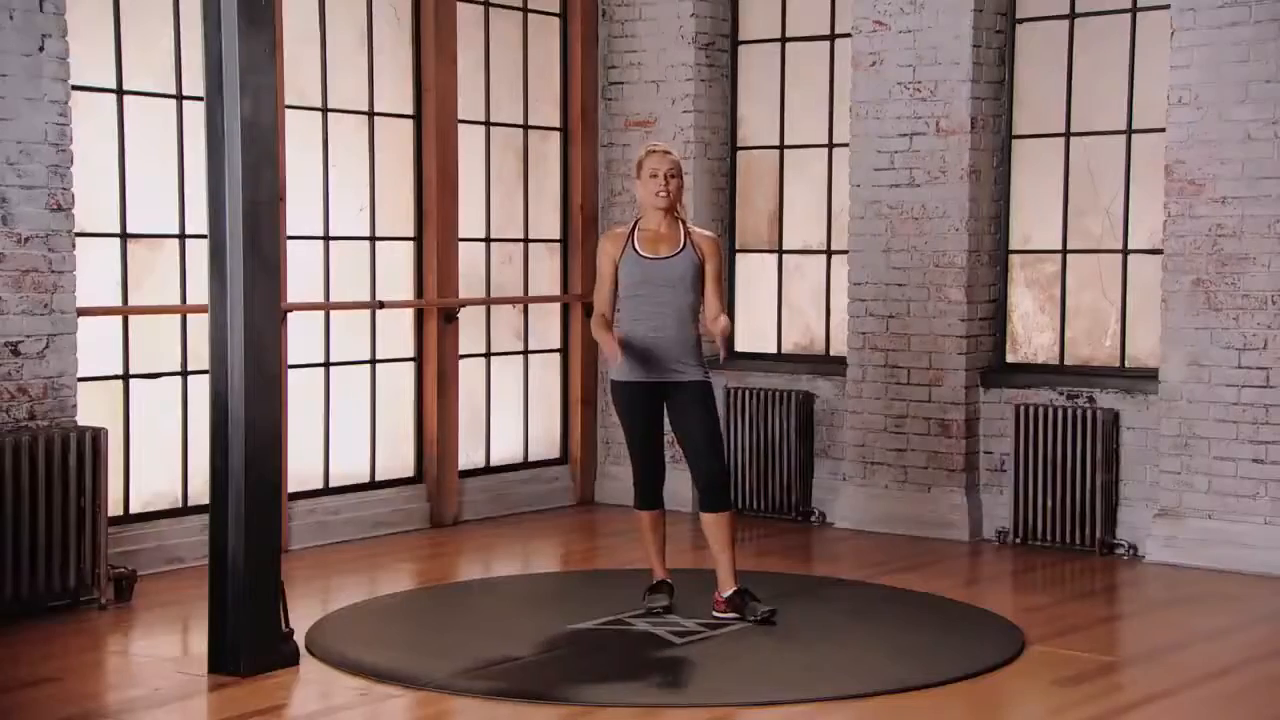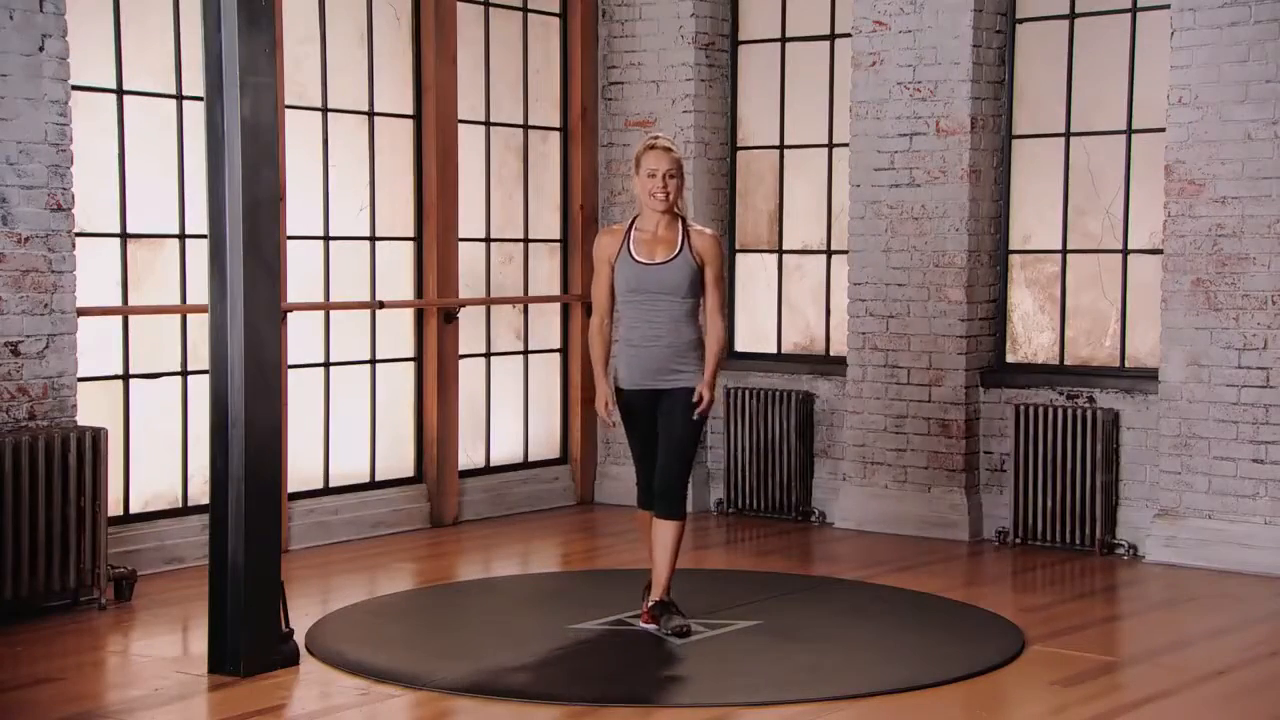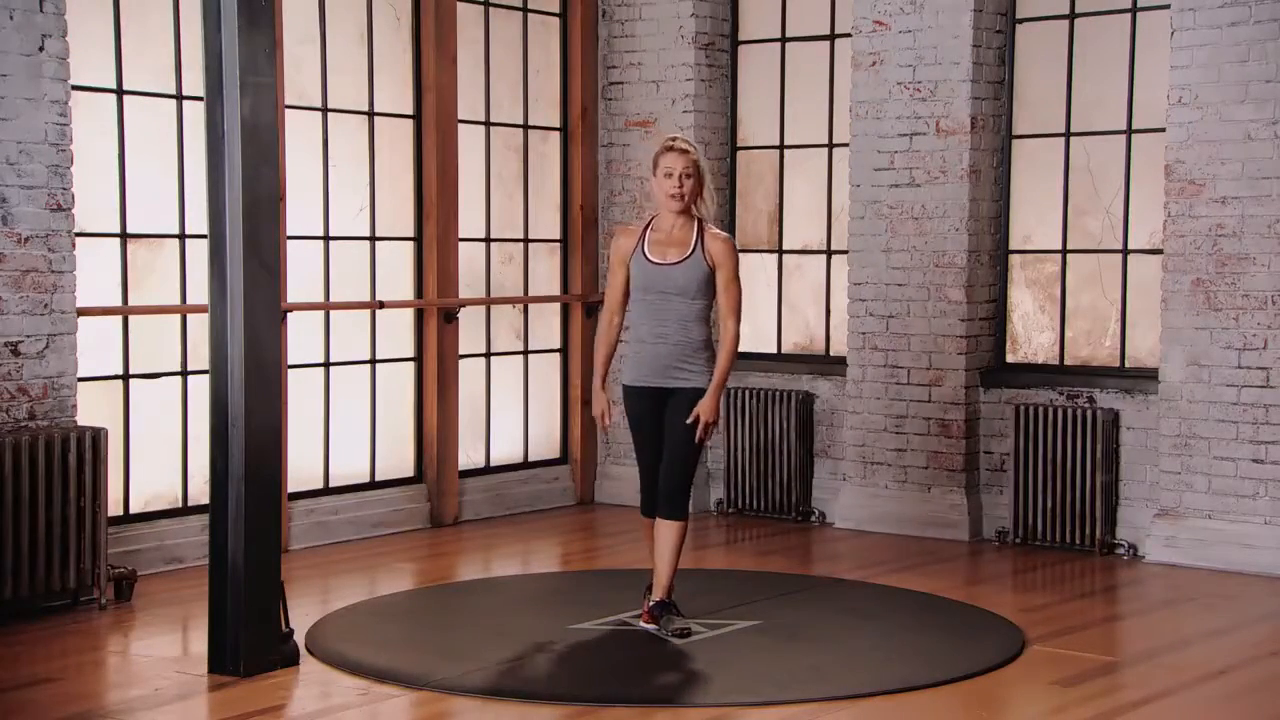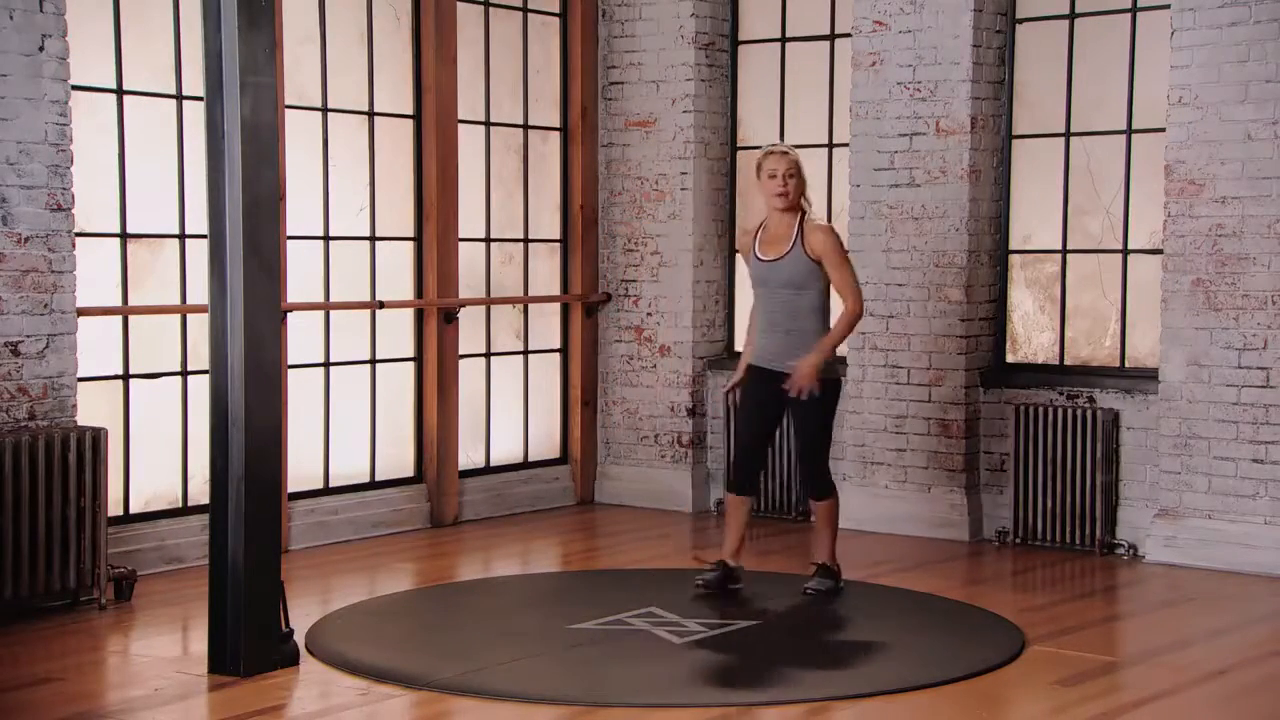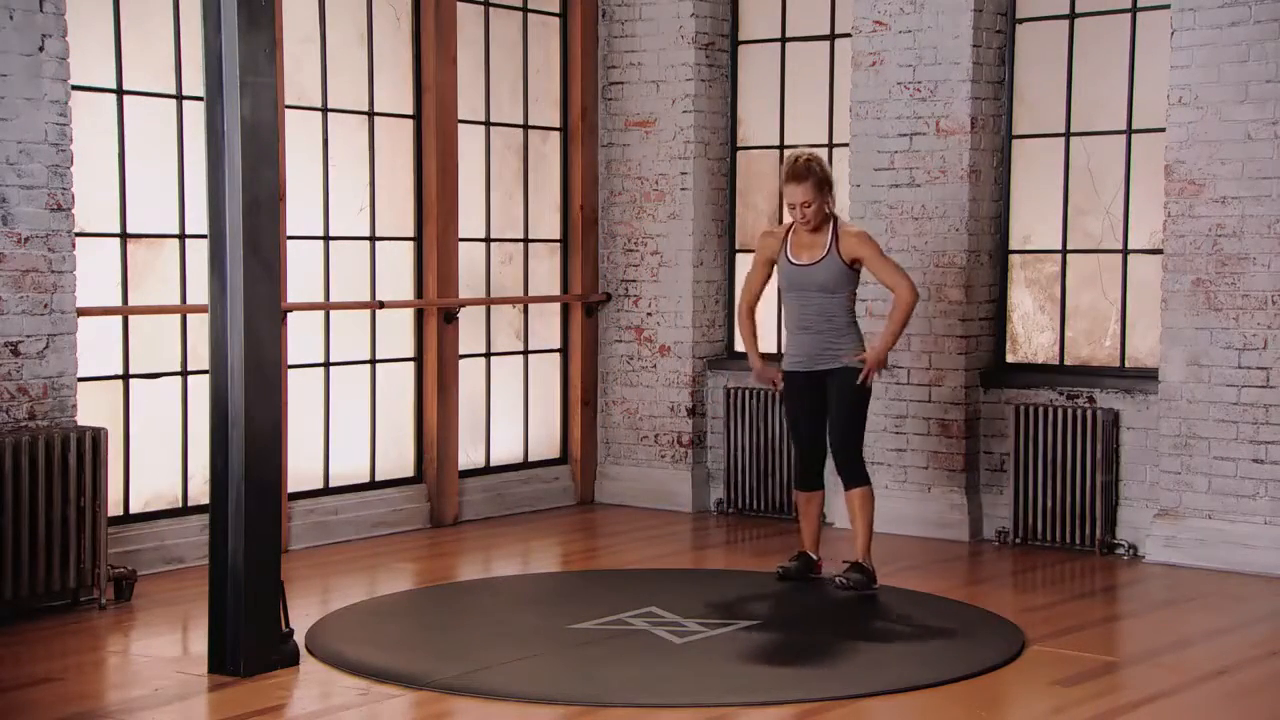
dt=1s
person 1, frame 1
left shoulder: (704, 243)
right shoulder: (614, 243)
left elbow: (713, 314)
right elbow: (599, 314)
left wrist: (720, 327)
right wrist: (606, 336)
left hip: (688, 375)
right hip: (634, 376)
left knee: (712, 475)
right knee: (648, 477)
left ankle: (728, 590)
right ankle: (660, 578)
person 1, frame 2
left shoulder: (703, 242)
right shoulder: (610, 242)
left elbow: (715, 319)
right elbow: (601, 319)
left wrist: (708, 378)
right wrist: (602, 380)
left hip: (684, 381)
right hip: (634, 381)
left knee: (671, 486)
right knee: (649, 483)
left ankle: (658, 600)
right ankle: (657, 577)
person 1, frame 3
left shoulder: (717, 245)
right shoulder: (627, 241)
left elbow: (730, 325)
right elbow: (611, 316)
left wrist: (714, 392)
right wrist: (598, 384)
left hip: (692, 382)
right hip: (641, 380)
left knee: (674, 487)
right knee: (651, 486)
left ankle: (659, 601)
right ankle: (658, 578)
person 1, frame 4
left shoulder: (819, 236)
right shoulder: (748, 240)
left elbow: (853, 305)
left wrist: (816, 358)
right wrist: (743, 366)
left hip: (813, 371)
right hip: (764, 368)
left knee: (812, 467)
right knee: (744, 462)
left ankle: (825, 564)
right ankle: (729, 562)
person 1, frame 5
left shoulder: (851, 239)
right shoulder: (773, 242)
left elbow: (906, 292)
right elbow: (746, 303)
left wrist: (881, 348)
right wrist: (755, 357)
left hip: (847, 365)
right hip: (798, 367)
left knee: (846, 453)
right knee: (806, 460)
left ankle: (863, 562)
right ankle: (808, 554)
